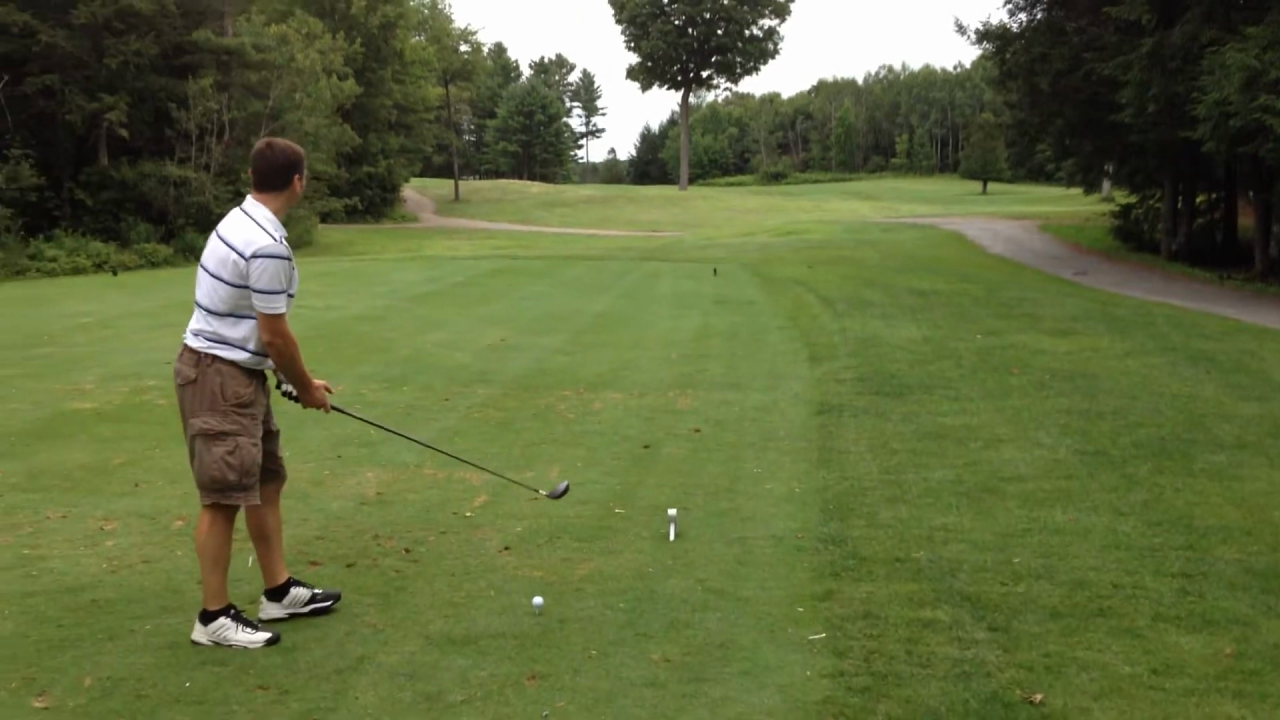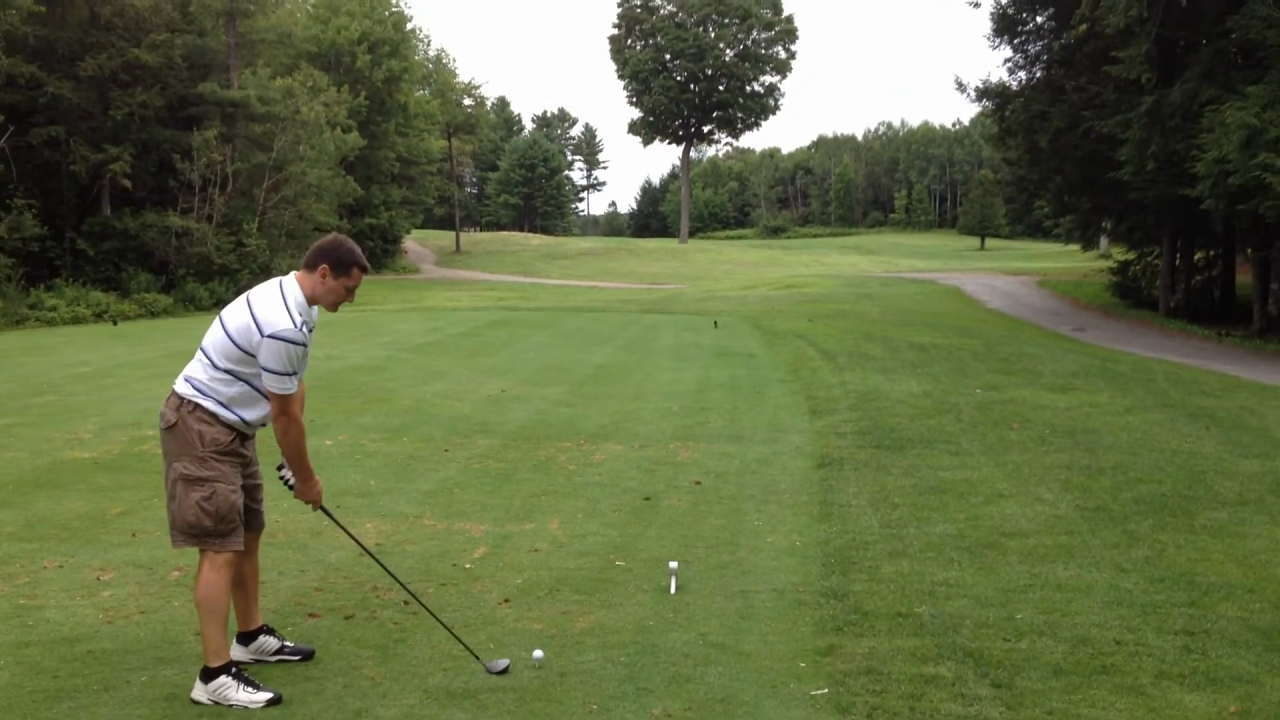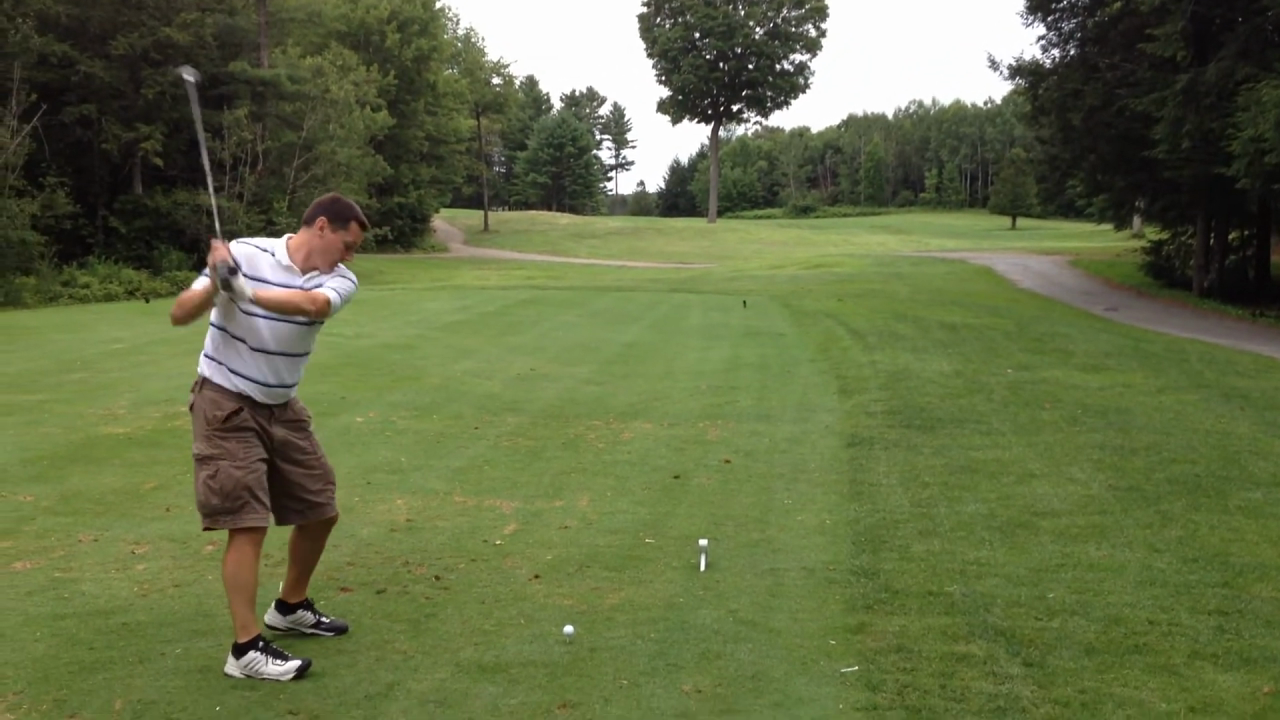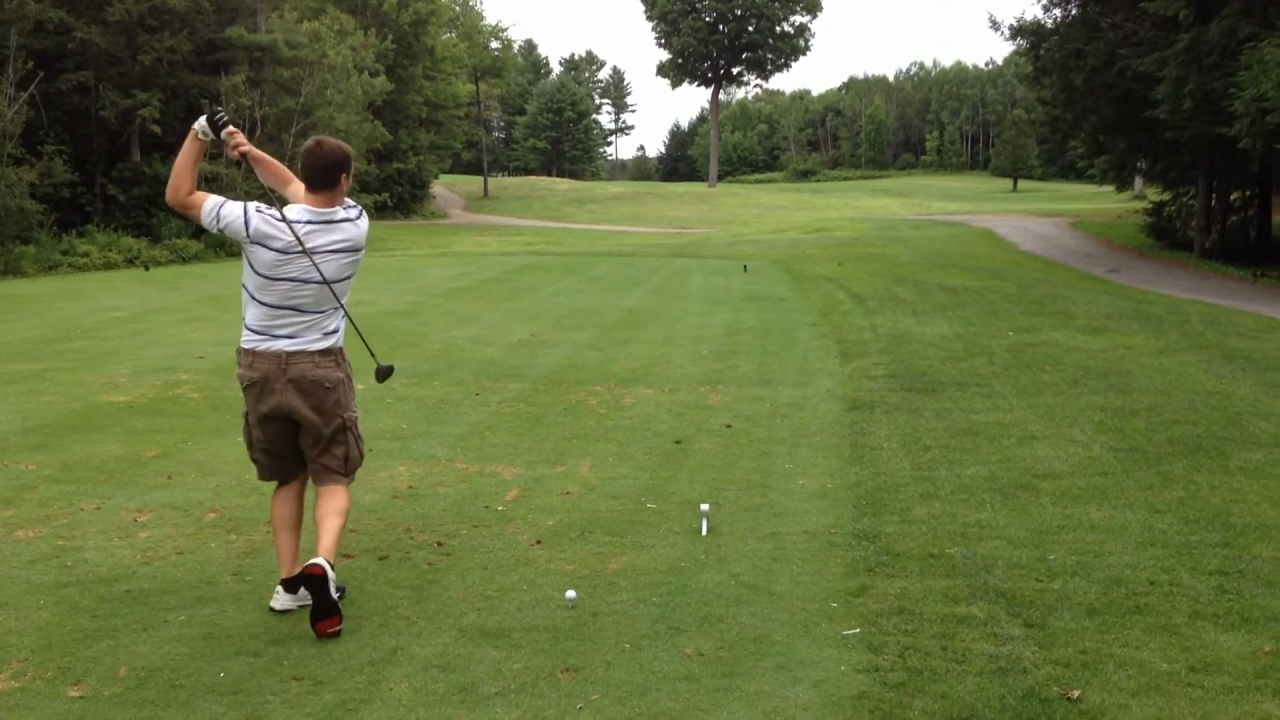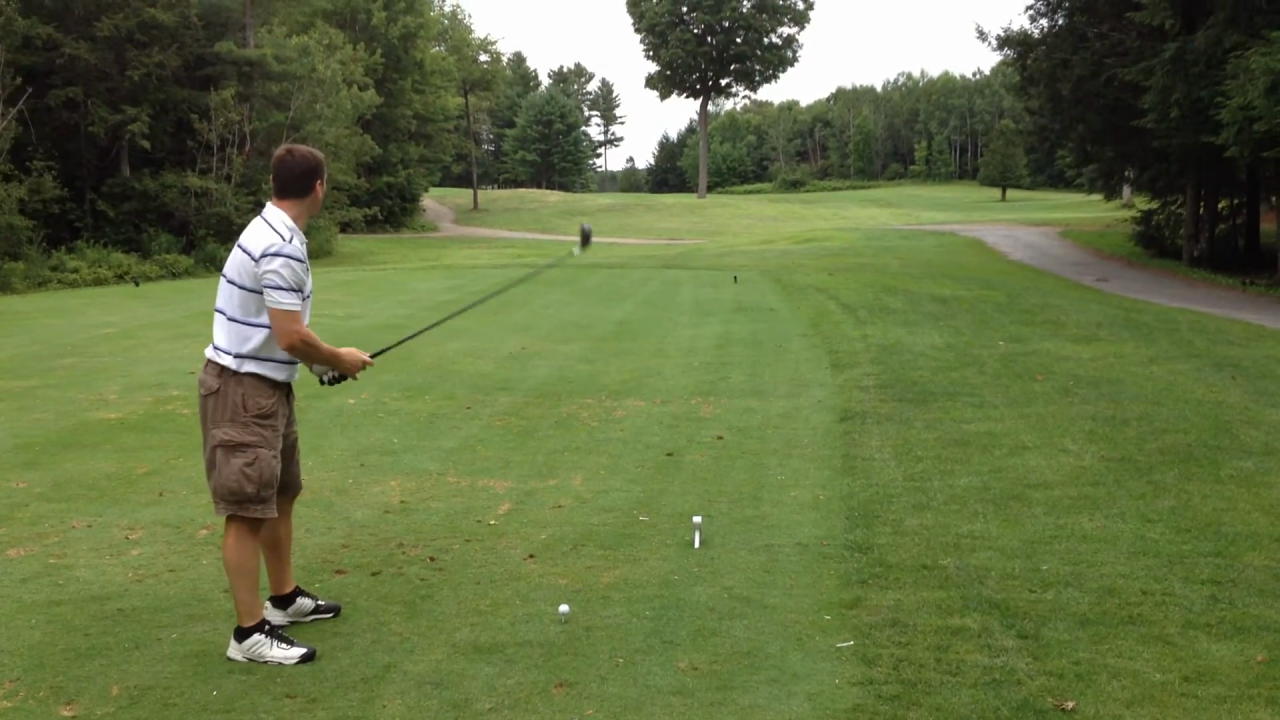
dt=1s
person 1, frame 1
left shoulder: (245, 221)
right shoulder: (266, 246)
right elbow: (274, 336)
left wrist: (300, 380)
right wrist: (307, 388)
left hip: (239, 372)
right hip: (221, 375)
left knee: (266, 483)
right knee: (227, 496)
left ankle: (279, 591)
right ankle: (214, 617)
person 1, frame 2
left shoulder: (289, 294)
right shoulder: (283, 327)
left elbow: (293, 393)
right elbow: (285, 414)
left wrist: (298, 465)
right wrist: (306, 478)
left hip: (228, 424)
right hip: (201, 425)
left knee: (246, 534)
right knee: (220, 547)
left ankle: (251, 637)
right ankle: (215, 675)
person 1, frame 3
left shoulder: (341, 284)
right shoulder: (239, 258)
left elbow: (307, 304)
right elbow: (179, 313)
left wrist: (252, 292)
right wrist: (213, 283)
left hip: (283, 410)
right hip: (226, 405)
left knee: (320, 513)
right knee: (249, 526)
left ankle: (290, 607)
right ankle: (246, 650)
person 1, frame 4
left shoulder: (260, 225)
right shoulder: (356, 223)
left elbow: (179, 196)
right elbow: (298, 191)
left wrist: (200, 133)
right wrist: (251, 152)
left hip: (260, 366)
right hip: (321, 368)
left knee: (287, 476)
right knee: (333, 475)
left ankle: (290, 581)
right ankle: (322, 564)
person 1, frame 5
left shoulder: (271, 229)
right shoulder: (281, 248)
right elbow: (291, 338)
left wrist: (325, 360)
right wrist: (342, 360)
left hip: (265, 383)
right hip: (244, 386)
left knee: (279, 495)
right knee: (248, 508)
left ankle: (283, 598)
right ankle: (249, 632)
